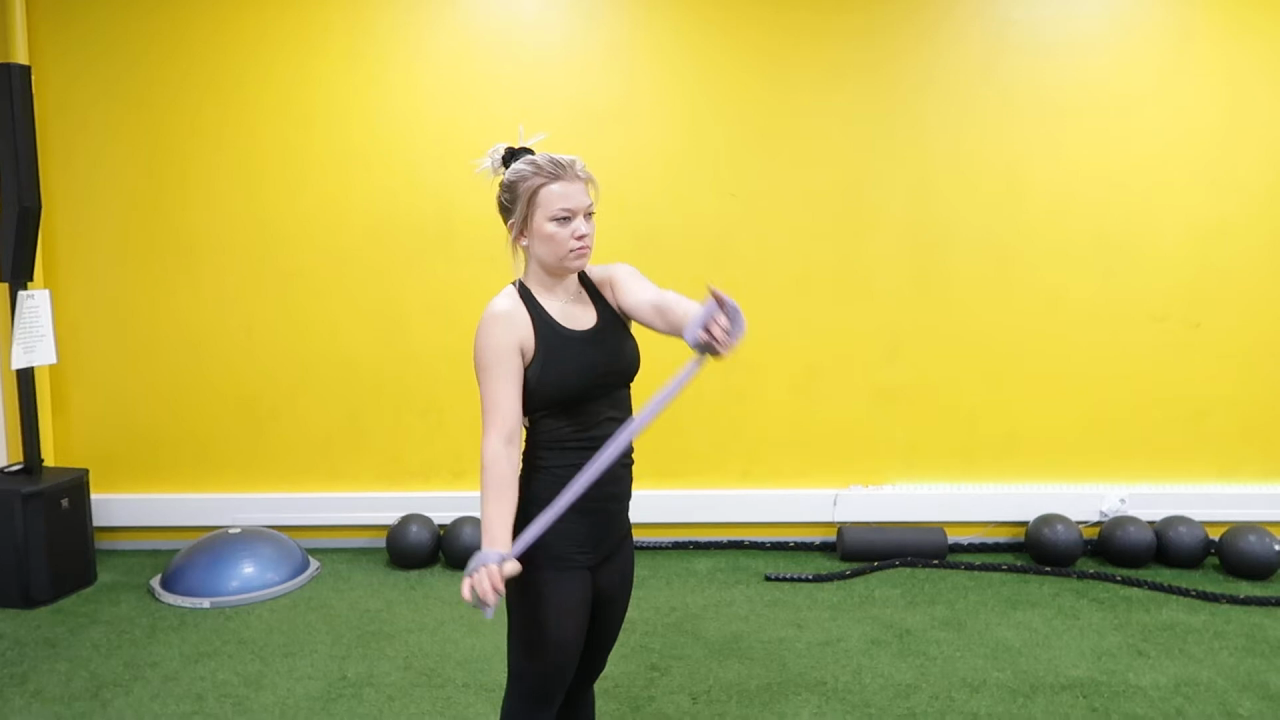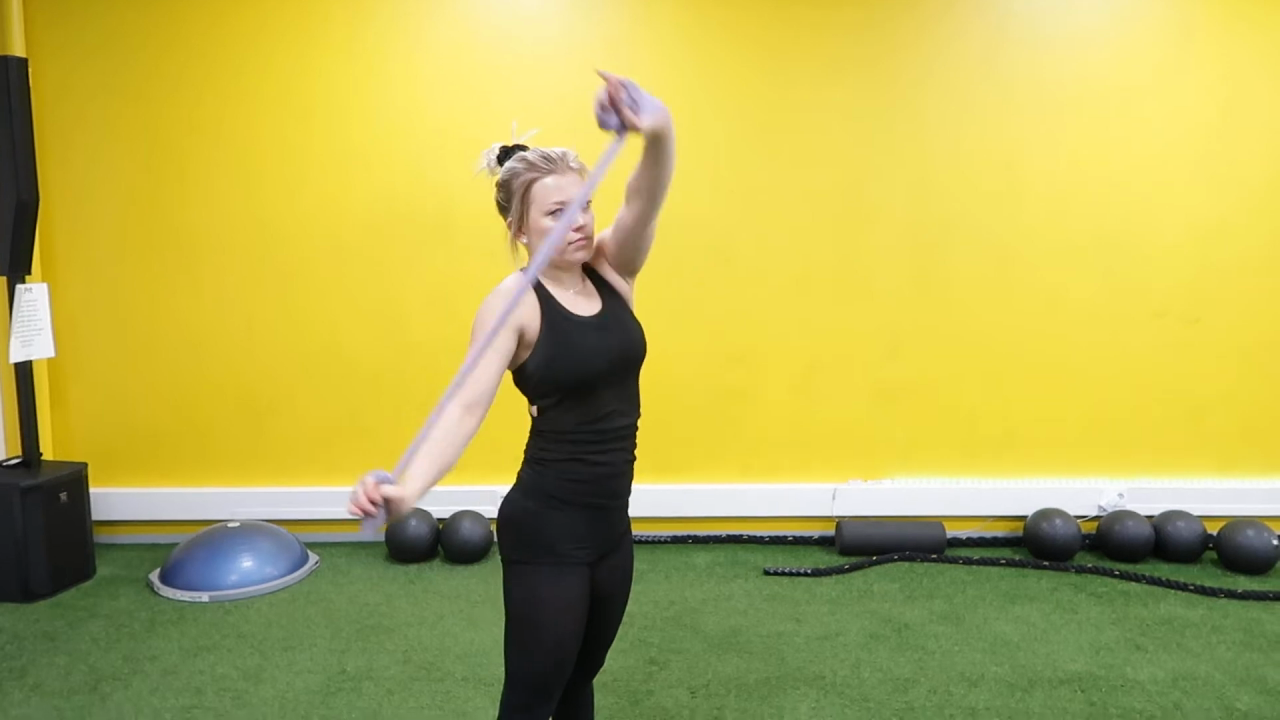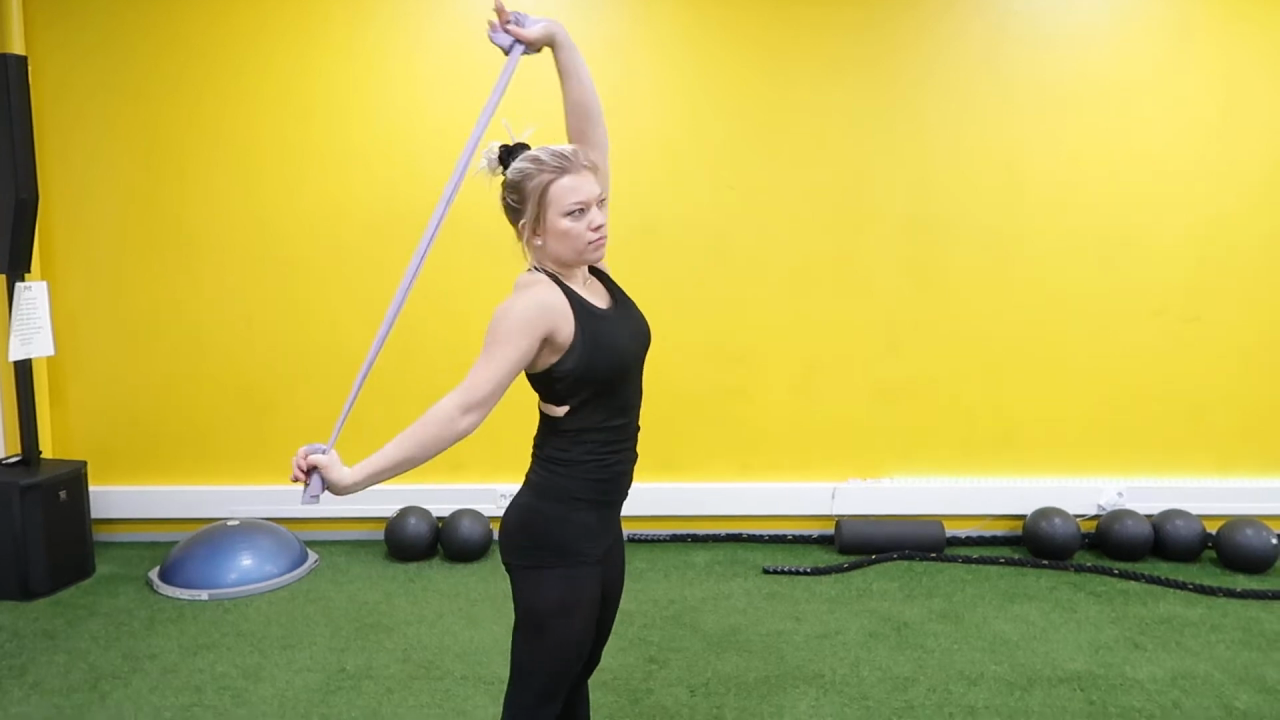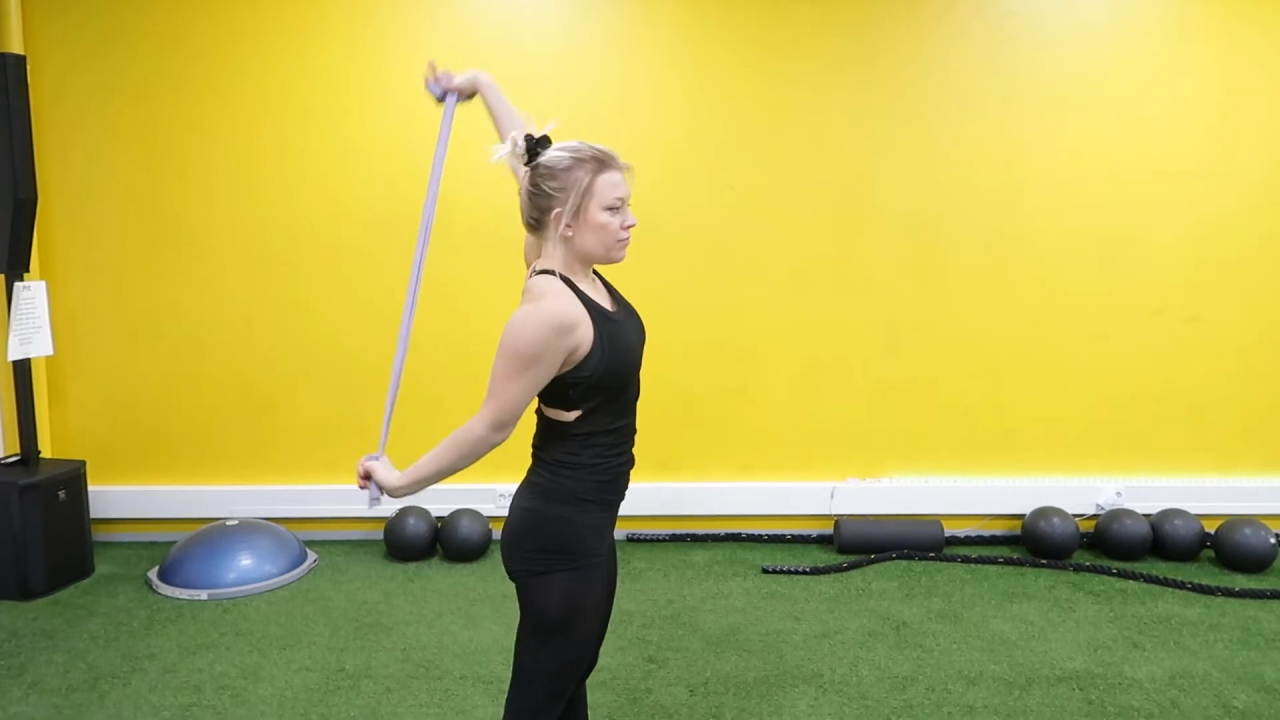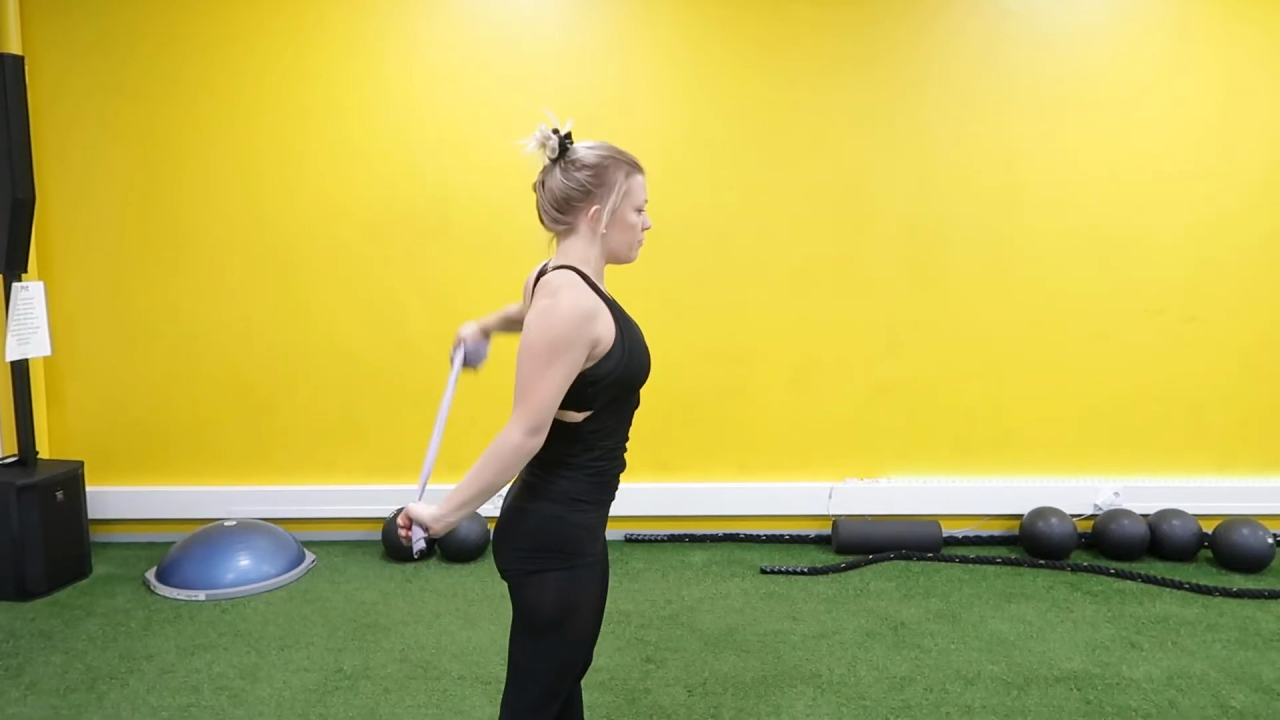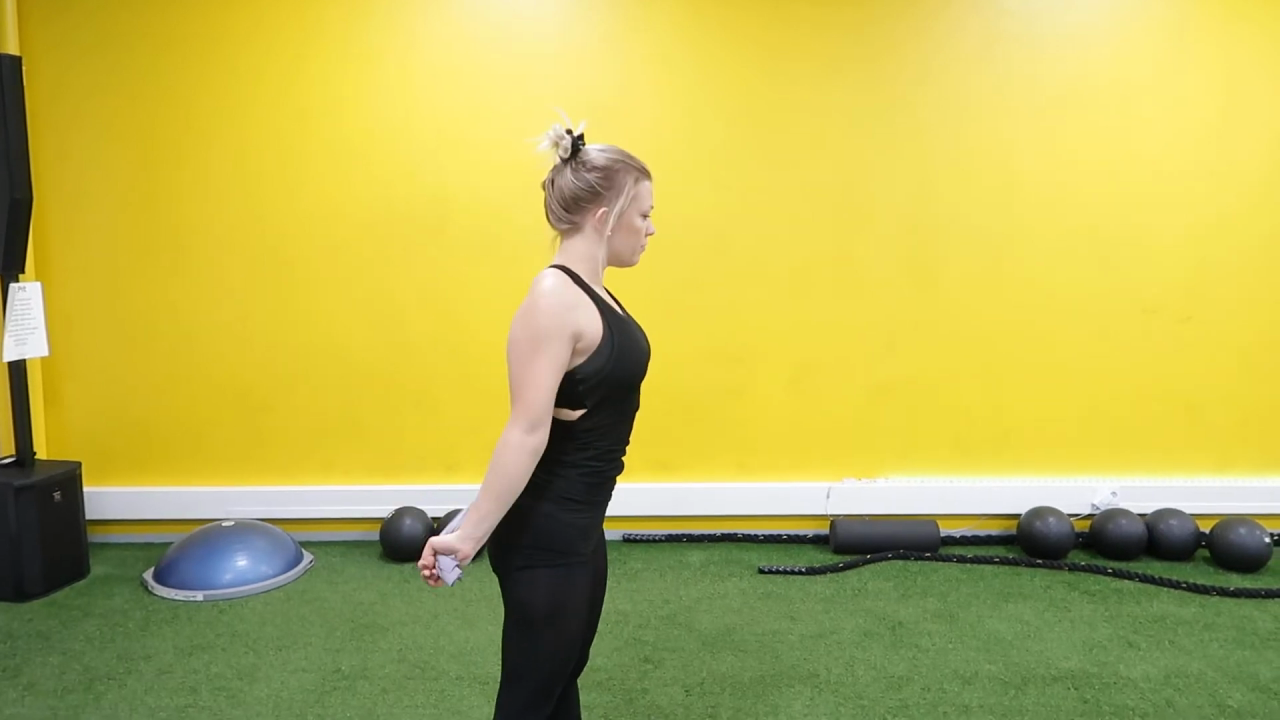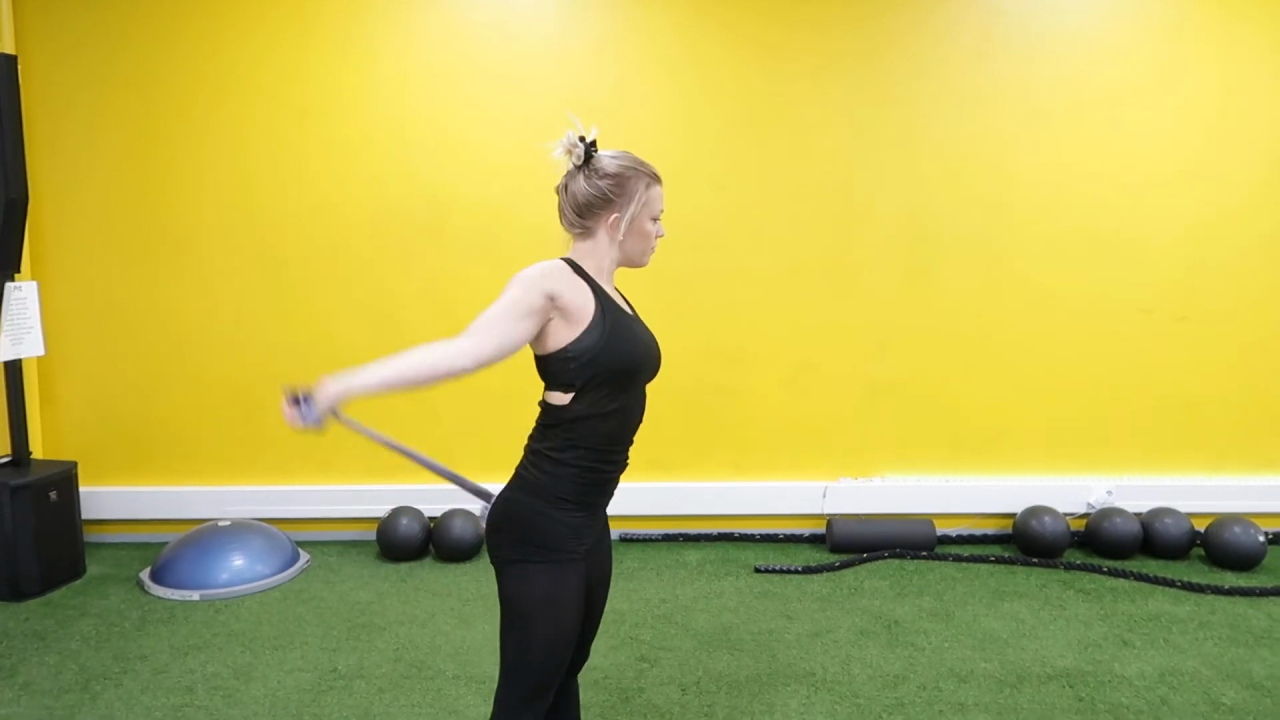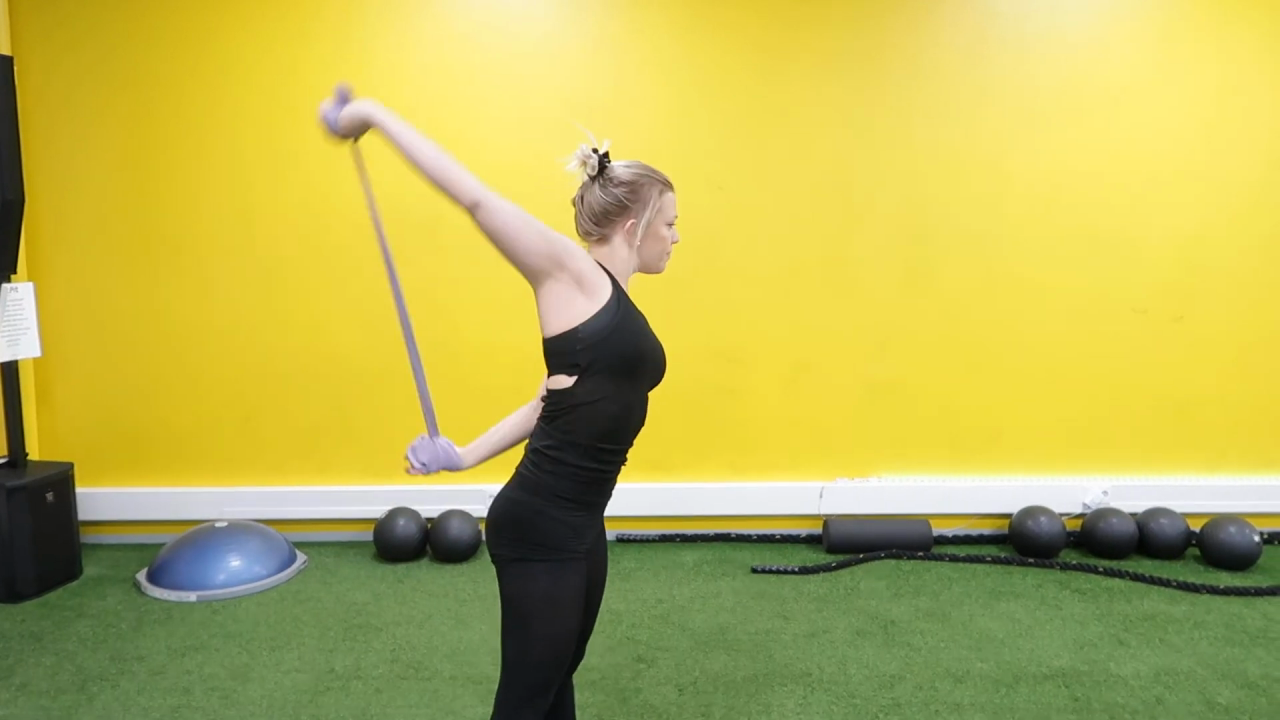
dt=0.3s
person 1, frame 1
left shoulder: (614, 283)
right shoulder: (508, 317)
left elbow: (665, 307)
right elbow: (501, 440)
left wrist: (704, 323)
right wrist: (495, 549)
left hip: (610, 528)
right hip: (550, 537)
person 1, frame 2
left shoulder: (614, 273)
right shoulder: (515, 302)
left elbow: (646, 199)
right elbow: (467, 399)
left wrist: (656, 136)
right wrist: (411, 489)
left hip: (609, 524)
right hip: (546, 528)
person 1, frame 3
left shoulder: (594, 269)
right shoulder: (535, 303)
left elbow: (590, 143)
right elbow: (465, 408)
right wrist: (356, 475)
left hip: (598, 525)
right hip: (554, 532)
person 1, frame 4
left shoulder: (574, 268)
right shoulder: (550, 309)
left elbow: (535, 165)
right elbow: (492, 424)
left wrist: (485, 87)
right wrist: (405, 482)
left hip: (580, 525)
right hip: (560, 536)
person 1, frame 5
left shoulder: (569, 280)
right shoulder: (571, 303)
left elbow: (527, 308)
right elbow: (526, 432)
left wrist: (485, 326)
right wrist: (444, 515)
left hip: (571, 527)
right hip: (552, 535)
person 1, frame 6
left shoulder: (587, 294)
right shoulder: (553, 300)
right elbow: (527, 431)
right wrist: (469, 538)
left hip: (577, 526)
right hip: (544, 535)
person 1, frame 7
left shoulder: (606, 294)
right shoulder: (553, 286)
right elbow: (465, 350)
right wrist: (347, 385)
left hip: (583, 523)
right hip: (539, 527)
person 1, frame 8
left shoulder: (618, 309)
right shoulder: (573, 274)
right elbow: (478, 199)
left wrist: (469, 453)
right wrist: (378, 118)
left hip: (578, 523)
right hip: (539, 526)
